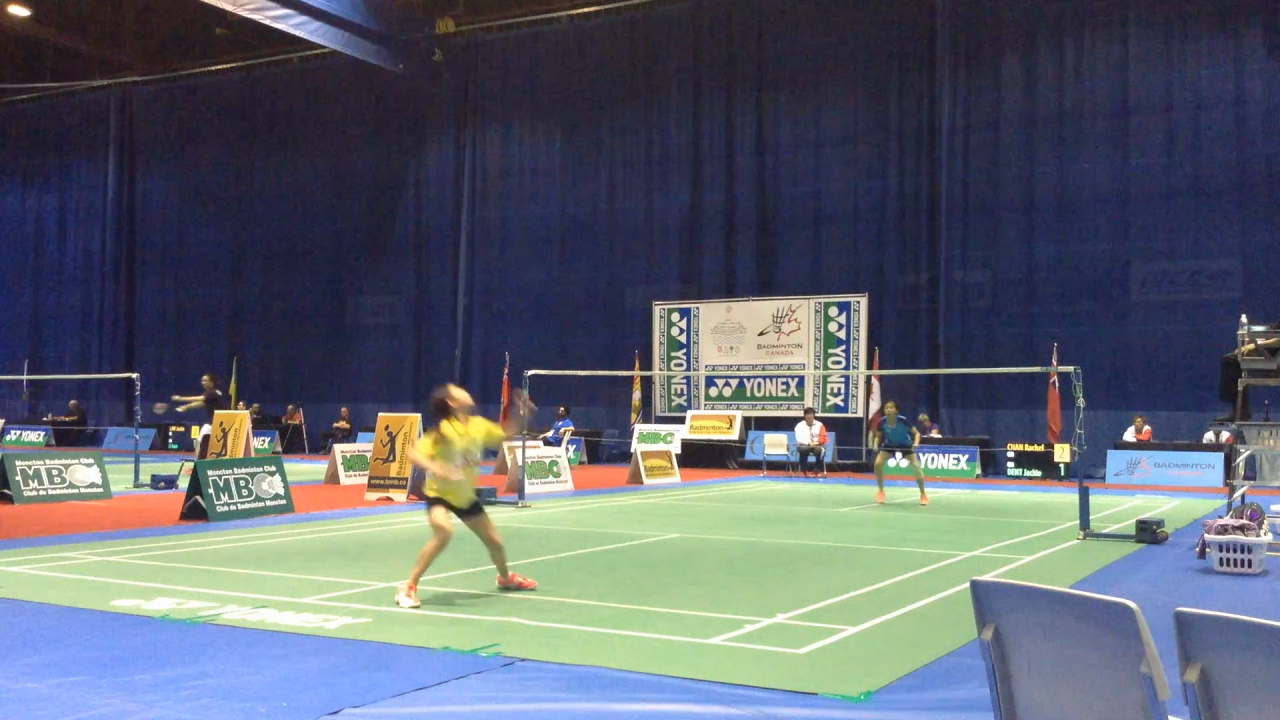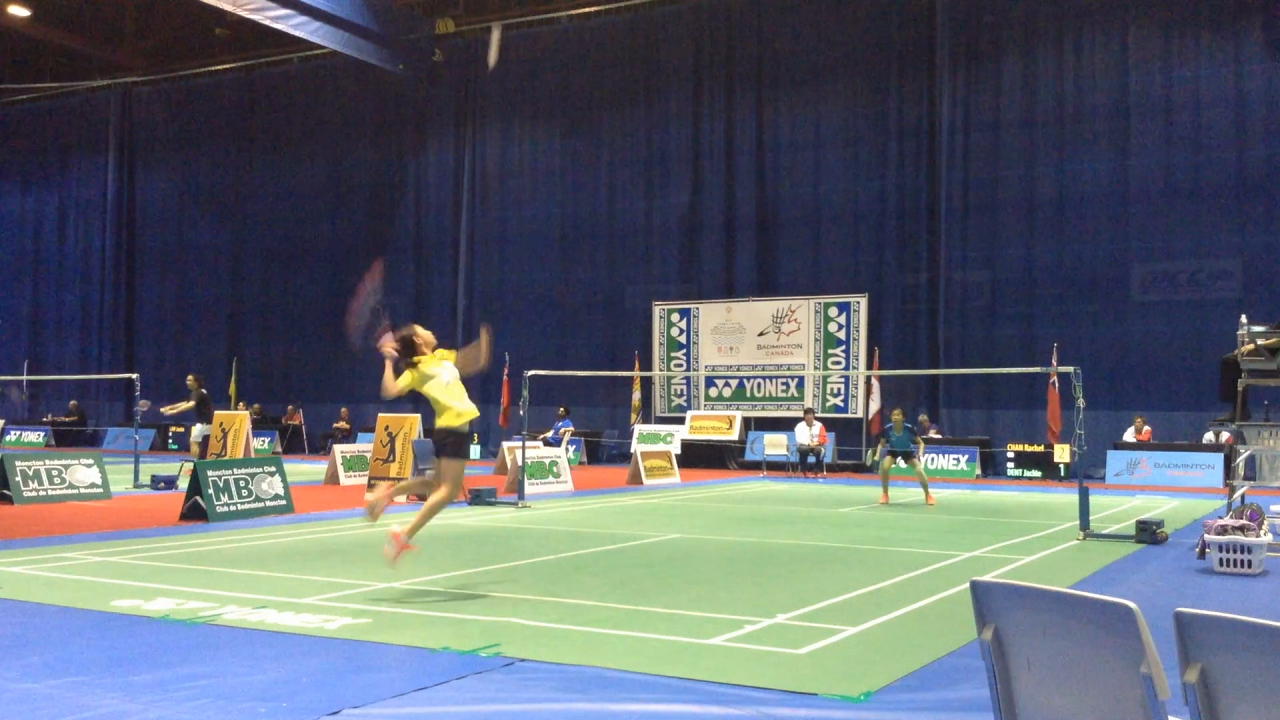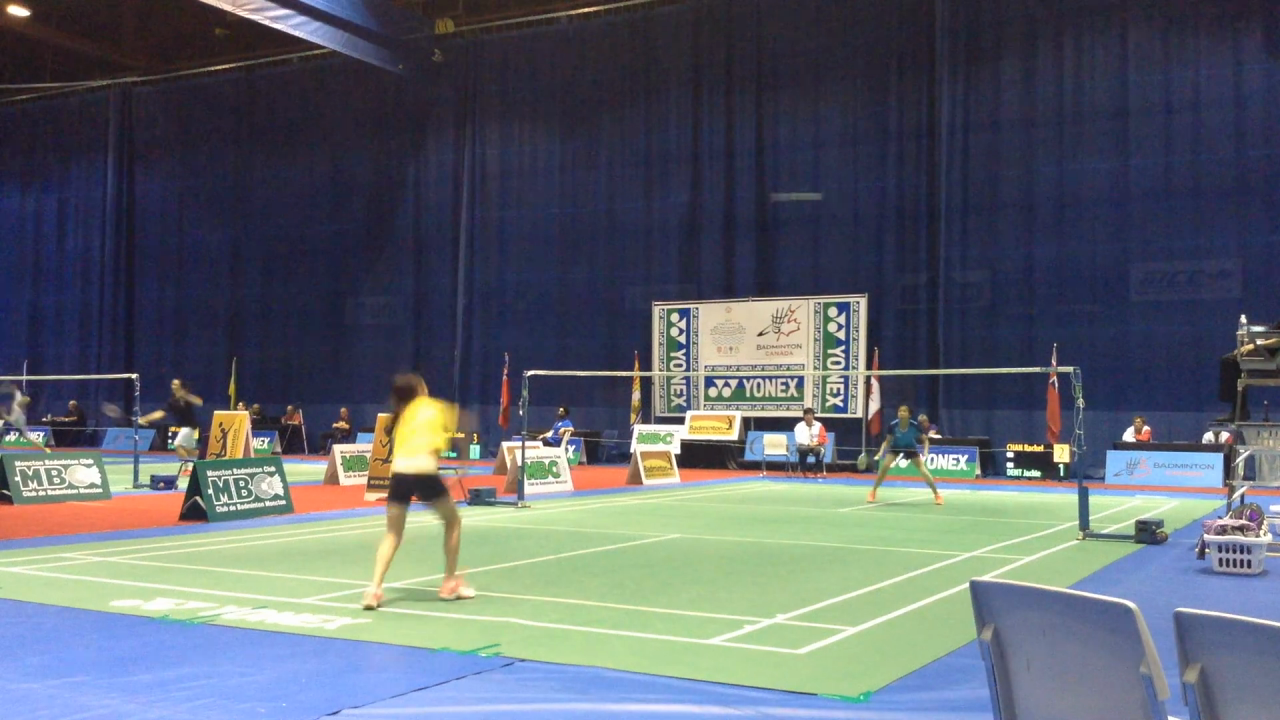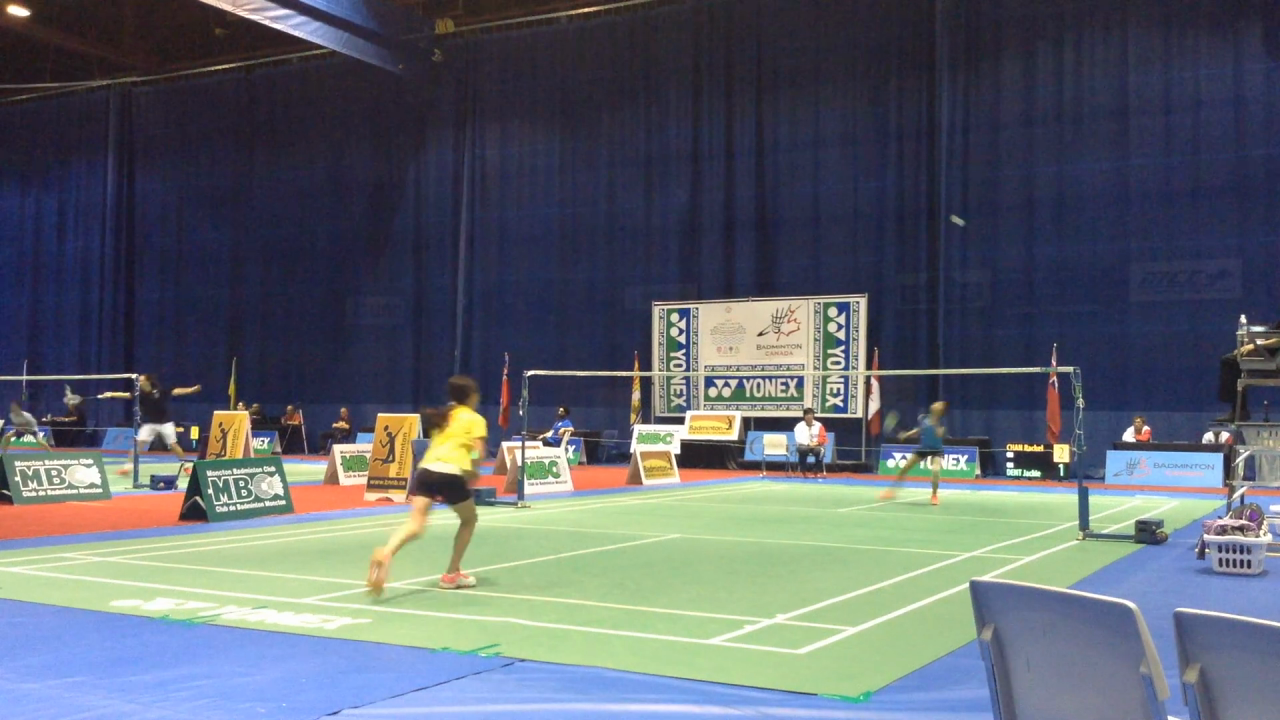
dt=0.3s
person 1, frame 1
left shoulder: (479, 425)
right shoulder: (442, 432)
left elbow: (507, 434)
right elbow: (413, 454)
left wrist: (521, 412)
right wrist: (433, 467)
left hip: (465, 496)
right hip: (439, 495)
left knee: (495, 542)
right knee: (443, 534)
left ankle: (506, 578)
right ankle: (409, 587)
person 1, frame 2
left shoulder: (446, 357)
right shoulder: (416, 371)
left elbow: (475, 365)
right elbow: (389, 392)
left wrist: (483, 340)
right wrist: (388, 360)
left hip: (457, 429)
right hip: (451, 430)
left knee: (436, 483)
right knee: (448, 490)
left ankle: (384, 495)
right ankle: (404, 535)
person 1, frame 3
left shoulder: (401, 416)
right shoulder: (434, 409)
left hip: (399, 475)
right hip: (423, 474)
left knee: (392, 536)
right knee: (453, 521)
left ankle: (375, 589)
right ankle: (451, 583)
person 1, frame 4
left shoulder: (442, 416)
right shoulder: (475, 419)
right elbow: (478, 453)
right wrist: (472, 468)
left hip: (427, 470)
right hip: (450, 475)
left knee: (415, 524)
right knee: (469, 520)
left ankle: (385, 555)
right ankle: (452, 574)
